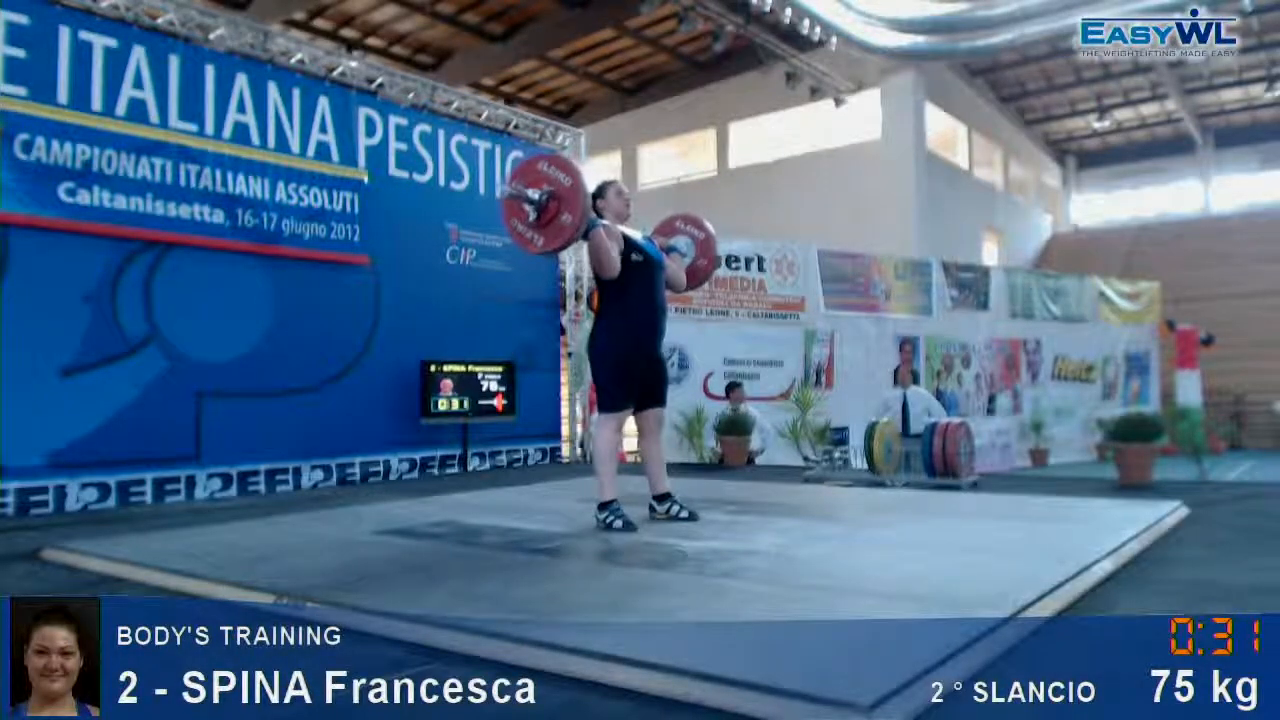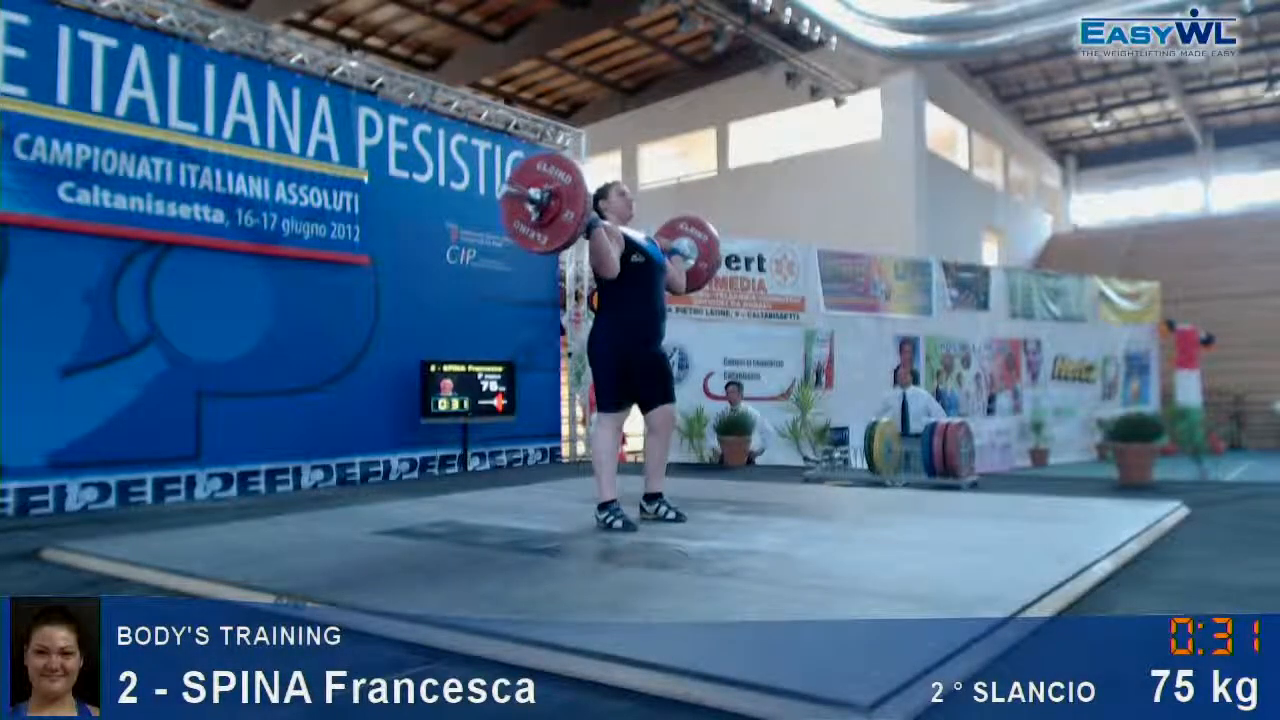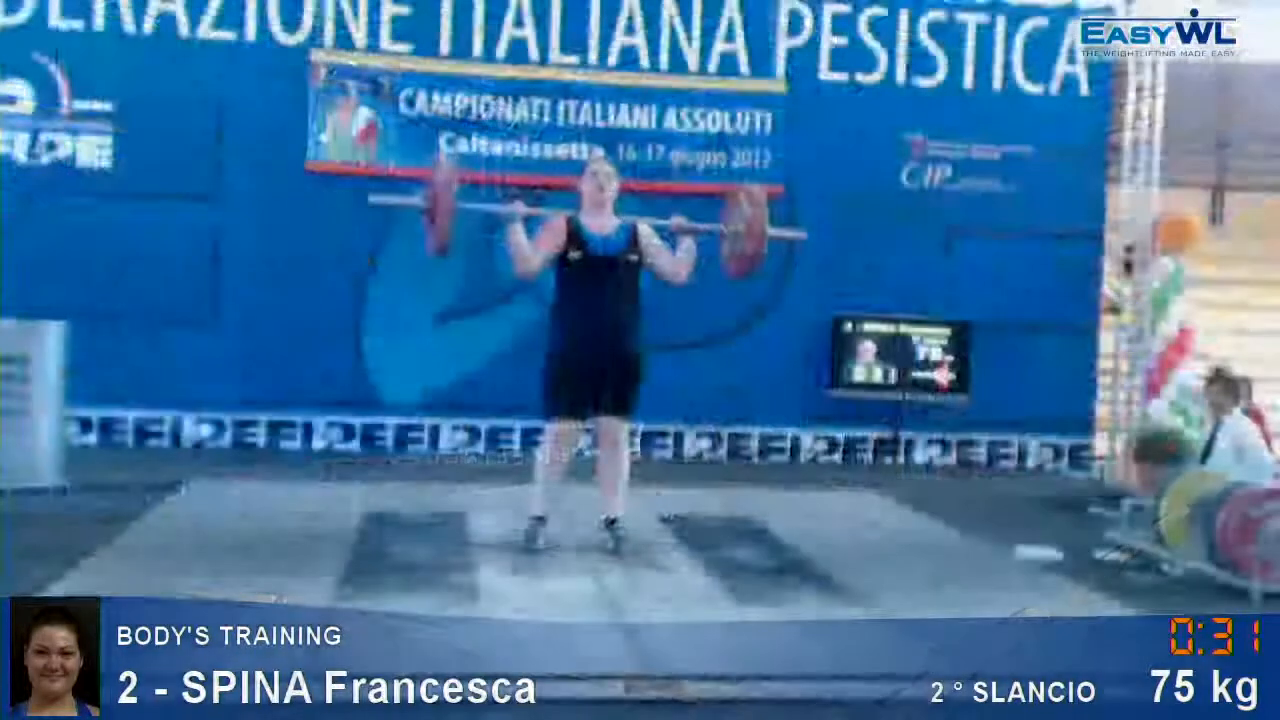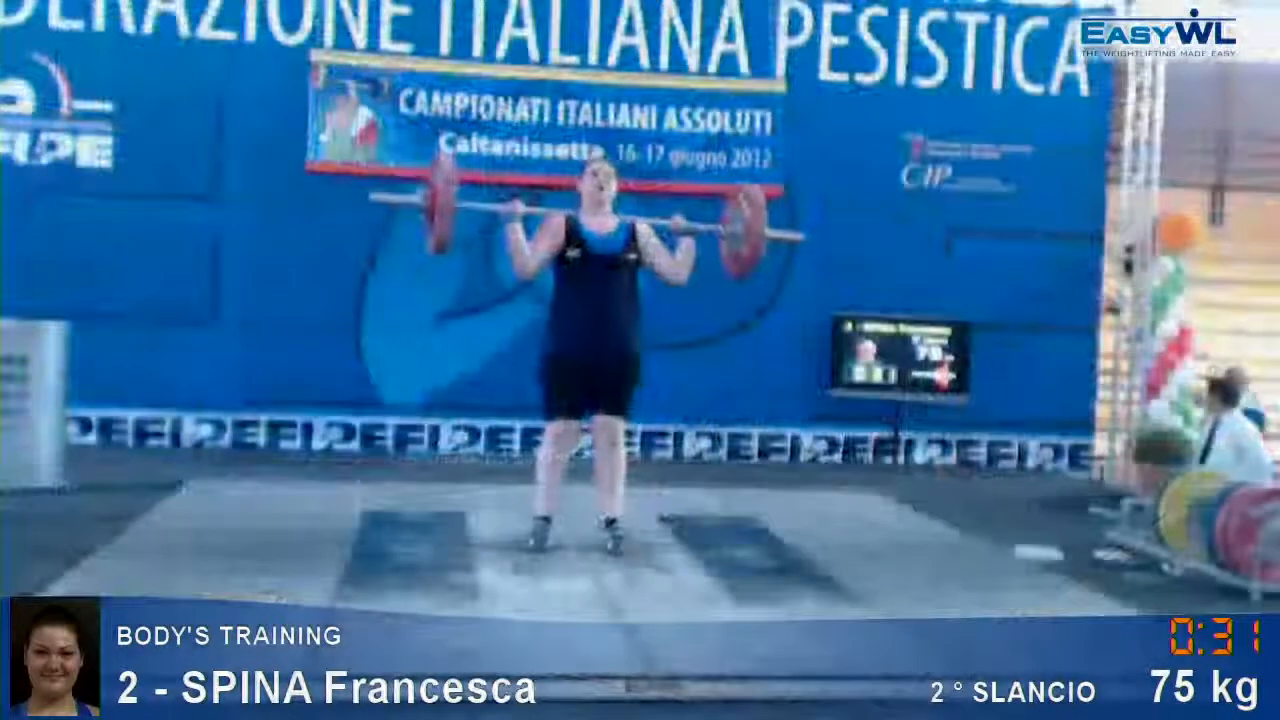
dt=0.4s
person 1, frame 1
left shoulder: (645, 241)
right shoulder: (606, 233)
left elbow: (678, 282)
right elbow: (609, 269)
left wrist: (672, 249)
right wrist: (592, 226)
left hip: (648, 347)
right hip: (615, 344)
left knee: (654, 421)
right knee: (612, 420)
left ankle: (662, 499)
right ankle: (607, 506)
person 1, frame 2
left shoulder: (649, 242)
right shoulder: (607, 234)
left elbow: (678, 285)
right elbow: (609, 269)
left wrist: (676, 253)
right wrist: (593, 227)
left hip: (649, 346)
right hip: (614, 344)
left knee: (664, 418)
right knee: (611, 419)
left ankle: (652, 498)
right ankle: (606, 505)
person 1, frame 3
left shoulder: (638, 233)
right shoulder: (562, 226)
left elbow: (679, 273)
right elbow: (526, 266)
left wrist: (686, 236)
right wrist: (514, 223)
left hip: (622, 353)
right hip: (571, 352)
left knee: (614, 435)
right knee: (560, 433)
left ankle: (613, 520)
right ankle: (537, 517)
person 1, frame 4
left shoulder: (637, 232)
right shoulder: (560, 225)
left elbow: (677, 273)
right elbow: (526, 266)
left wrist: (686, 236)
right wrist: (514, 222)
left hip: (619, 352)
right hip: (568, 350)
left knee: (611, 433)
right knee: (560, 432)
left ankle: (612, 520)
right ankle: (542, 518)
